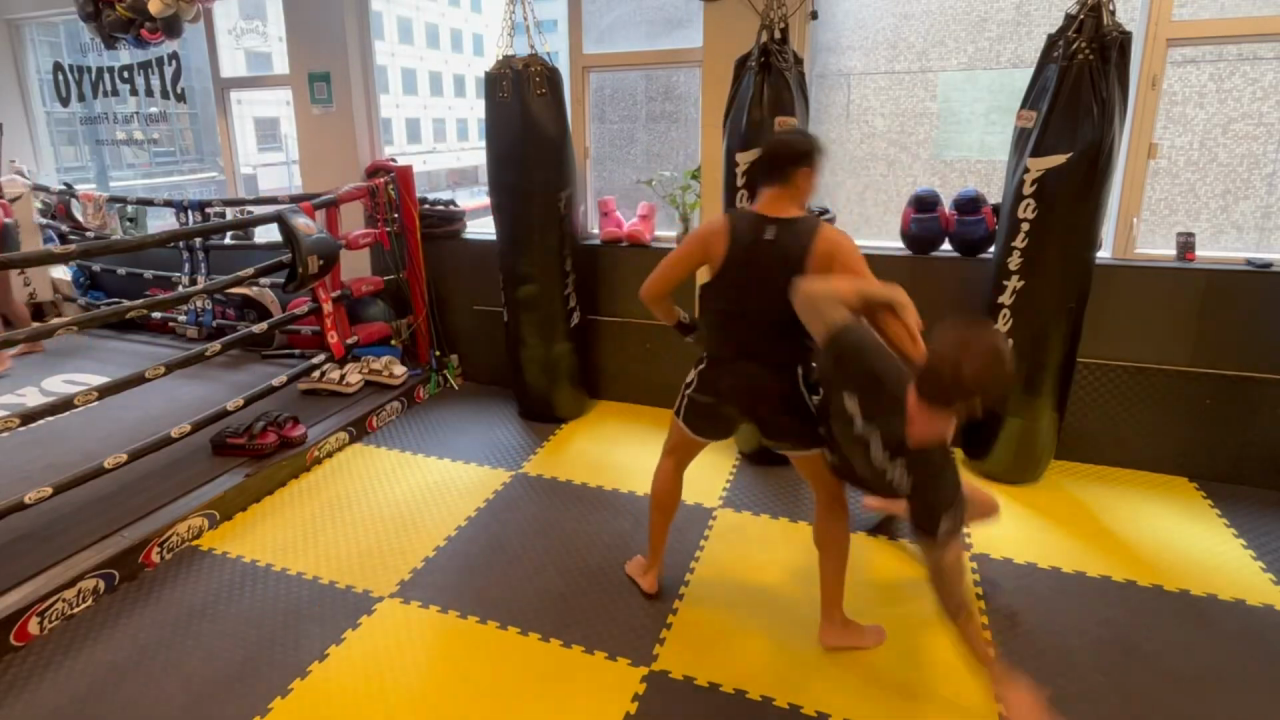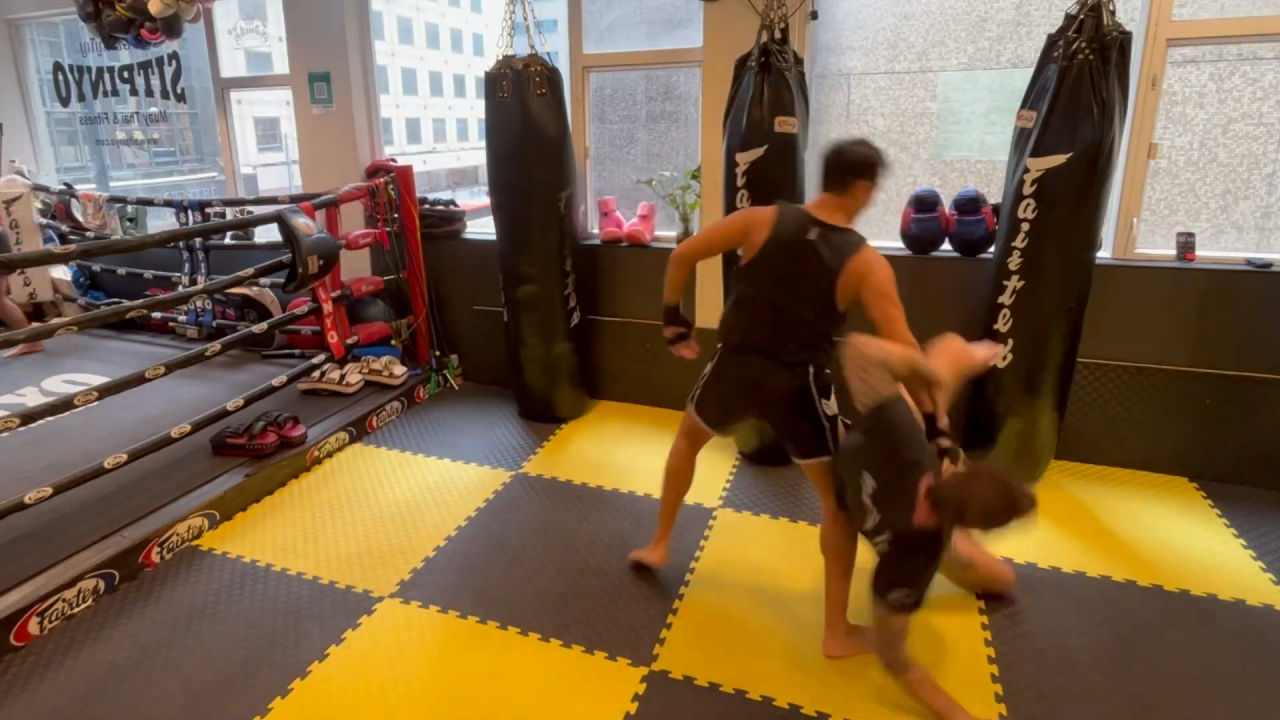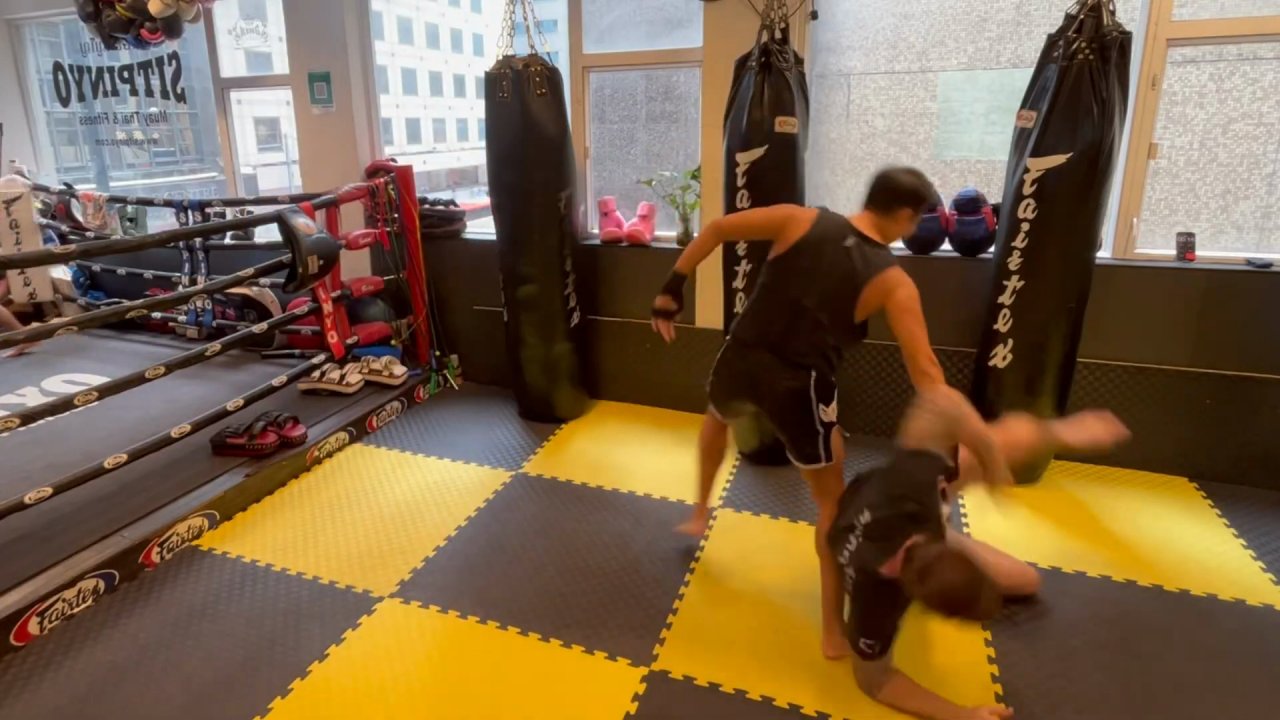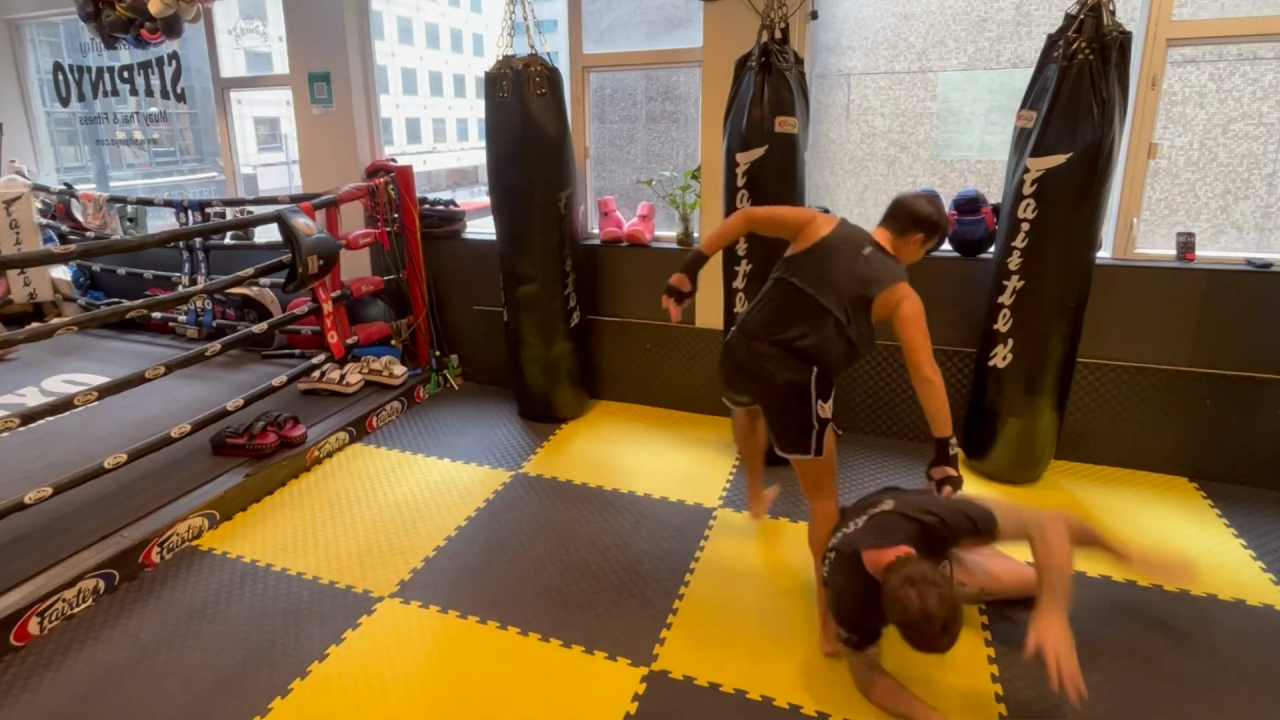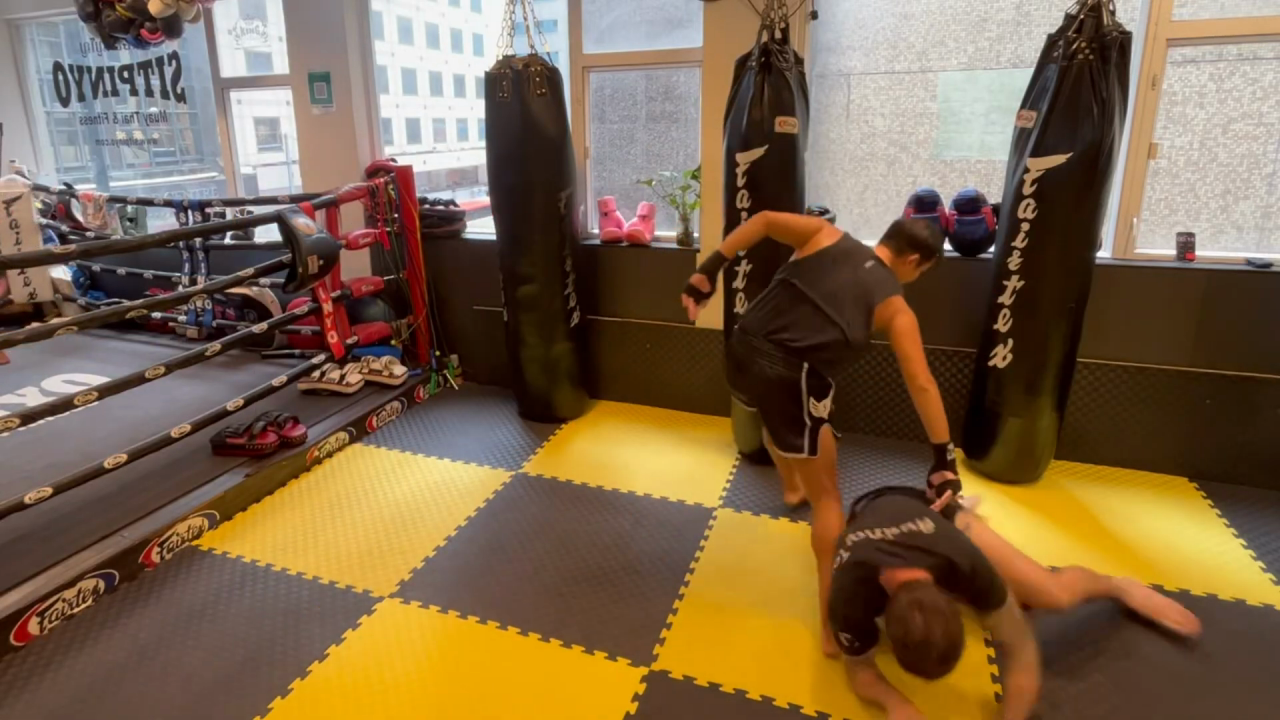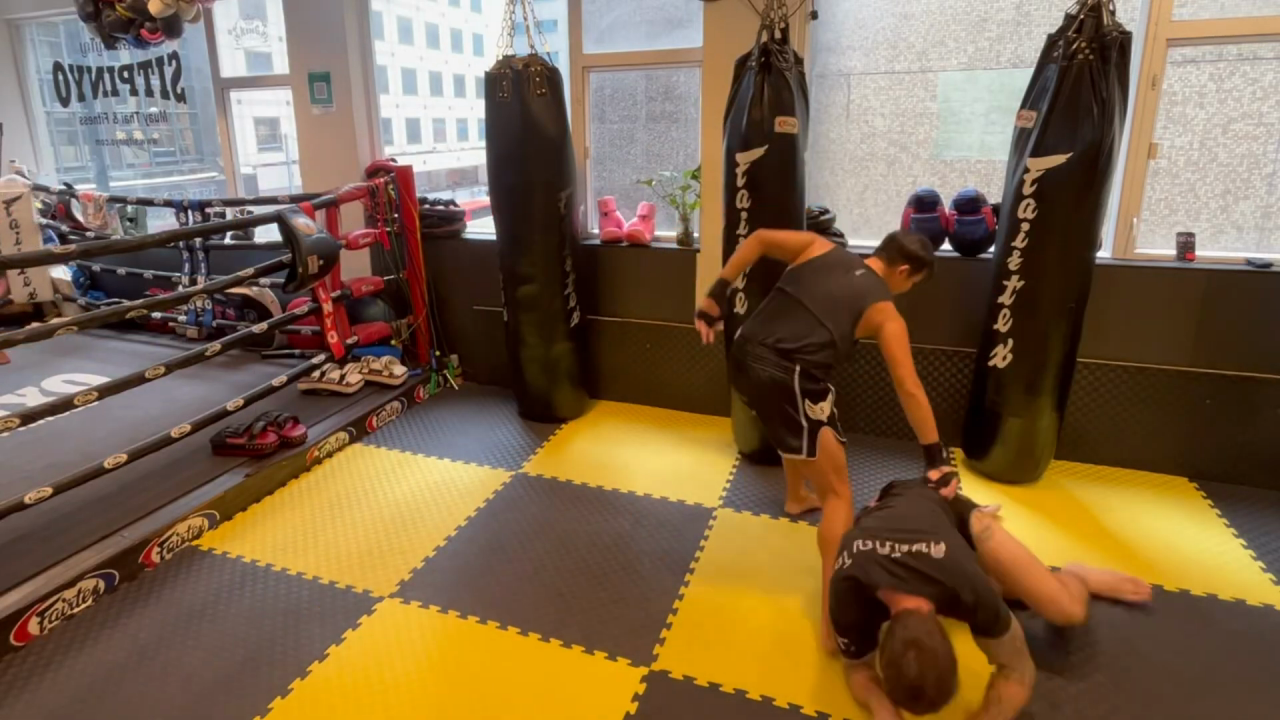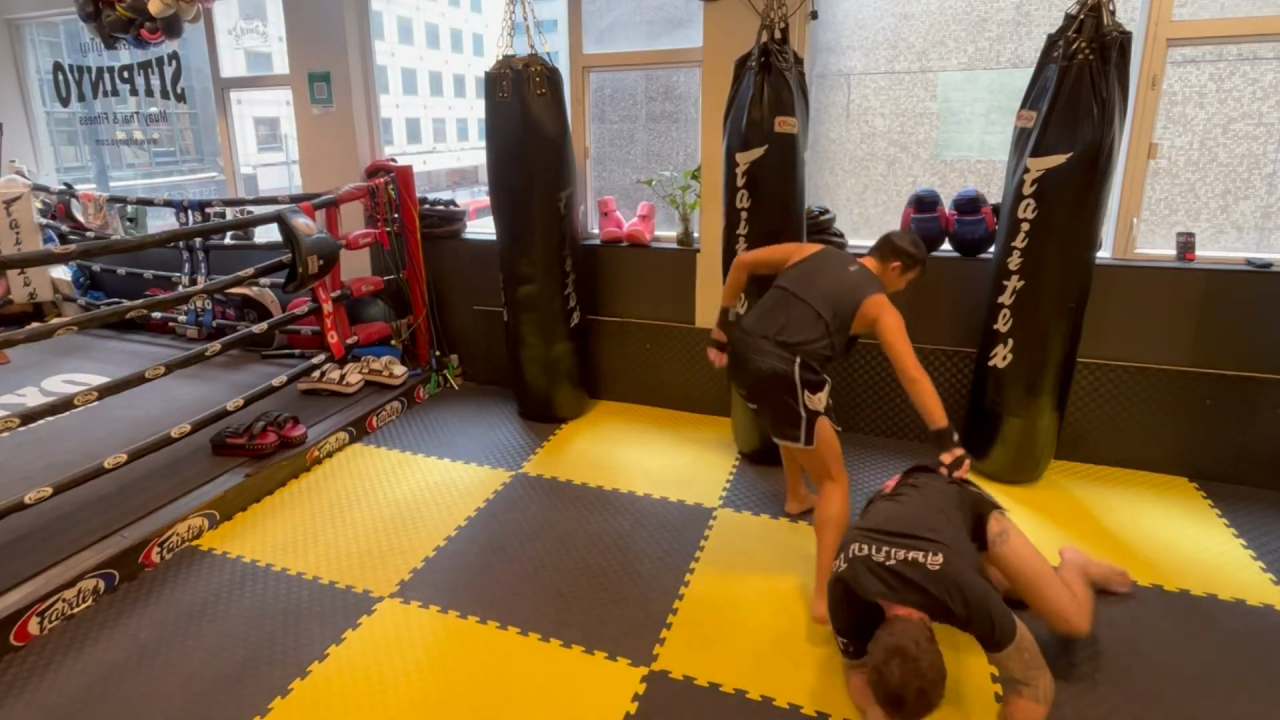
dt=0.1s
person 1, frame 1
left shoulder: (716, 233)
right shoulder: (828, 242)
left elbow: (651, 293)
right elbow: (886, 315)
left wrist: (682, 322)
left hip: (718, 377)
right hip: (784, 384)
left knee: (672, 459)
right knee: (830, 494)
left ankle: (650, 566)
right ankle: (834, 622)
person 1, frame 2
left shoulder: (764, 222)
right shoulder: (868, 264)
left elbow: (681, 256)
right elbow: (902, 349)
left wrist: (674, 319)
left hip: (734, 369)
right hip: (800, 388)
left knee: (686, 441)
right knee: (838, 499)
left ankle: (659, 545)
right ankle: (836, 630)
person 1, frame 3
left shoulder: (803, 220)
right shoulder: (893, 281)
left elbow: (718, 227)
right elbow: (923, 366)
left wrist: (672, 289)
left hip: (743, 360)
right hip: (801, 385)
left knee: (718, 417)
right knee: (831, 500)
left ankle: (699, 512)
right ankle: (834, 630)
person 1, frame 4
left shoulder: (824, 227)
right shoulder: (899, 296)
left elbow: (747, 216)
right elbow: (927, 375)
left wrist: (688, 269)
right wrist: (945, 451)
left hip: (741, 355)
right hip: (799, 384)
left knee: (751, 407)
right knee: (823, 496)
left ankle: (756, 495)
right ankle: (831, 627)
person 1, frame 5
left shoulder: (827, 236)
right shoulder: (894, 305)
left elbow: (764, 219)
right elbow: (921, 384)
left wrist: (708, 271)
right wrist: (943, 457)
left hip: (744, 353)
right hip: (794, 378)
left knee: (772, 412)
right knee: (827, 498)
left ankle: (792, 488)
right ankle: (835, 627)
person 1, frame 6
left shoulder: (823, 249)
right shoulder: (885, 312)
left elbow: (759, 238)
right elbow: (909, 387)
left wrist: (714, 297)
right wrist: (936, 457)
left hip: (743, 361)
right hip: (787, 384)
left knee: (786, 425)
right knee: (837, 495)
left ankle: (798, 496)
right ankle: (834, 620)
person 1, frame 7
left shoulder: (813, 252)
right shoulder: (879, 306)
left elbow: (746, 261)
right elbow: (912, 374)
left wrist: (725, 324)
right wrist: (948, 441)
left hip: (743, 356)
right hip: (785, 372)
left knee: (790, 417)
right knee: (834, 482)
left ankle: (796, 495)
right ankle: (827, 597)
person 2, frame 1
left shoulder: (861, 354)
right shoulder: (937, 489)
left elbow: (807, 292)
right elbow: (951, 597)
left wrist: (885, 295)
right wrist: (1002, 678)
right knee: (983, 506)
person 2, frame 2
left shoulder: (888, 424)
right shoulder: (909, 566)
left elbow: (856, 347)
right elbow: (891, 655)
left wrist: (926, 367)
right knee: (998, 579)
person 2, frame 3
left shoulder: (905, 492)
right shoulder: (876, 599)
left elbow: (938, 399)
right elbow: (874, 681)
left wrist: (990, 444)
right knee: (1025, 581)
left ankle: (1058, 434)
person 2, frame 4
left shoulder: (931, 517)
right shoulder: (851, 595)
left elbow: (1049, 524)
right elbow: (866, 673)
left wrist: (1051, 616)
left ankle: (1124, 551)
person 2, frame 5
left shoulder: (963, 562)
right shoulder: (852, 597)
left elbow: (1024, 655)
right elbow: (859, 670)
left knee: (1055, 595)
left ankle: (1120, 588)
person 2, frame 6
left shoulder: (969, 588)
right shoulder: (849, 592)
left elbow: (1018, 671)
right elbow: (858, 670)
left knee: (1067, 610)
left ankle: (1079, 578)
person 2, frame 7
left shoulder: (970, 598)
right shoulder: (847, 593)
left elbow: (1035, 681)
right elbow: (857, 670)
left knee: (1072, 619)
left ankle: (1074, 566)
